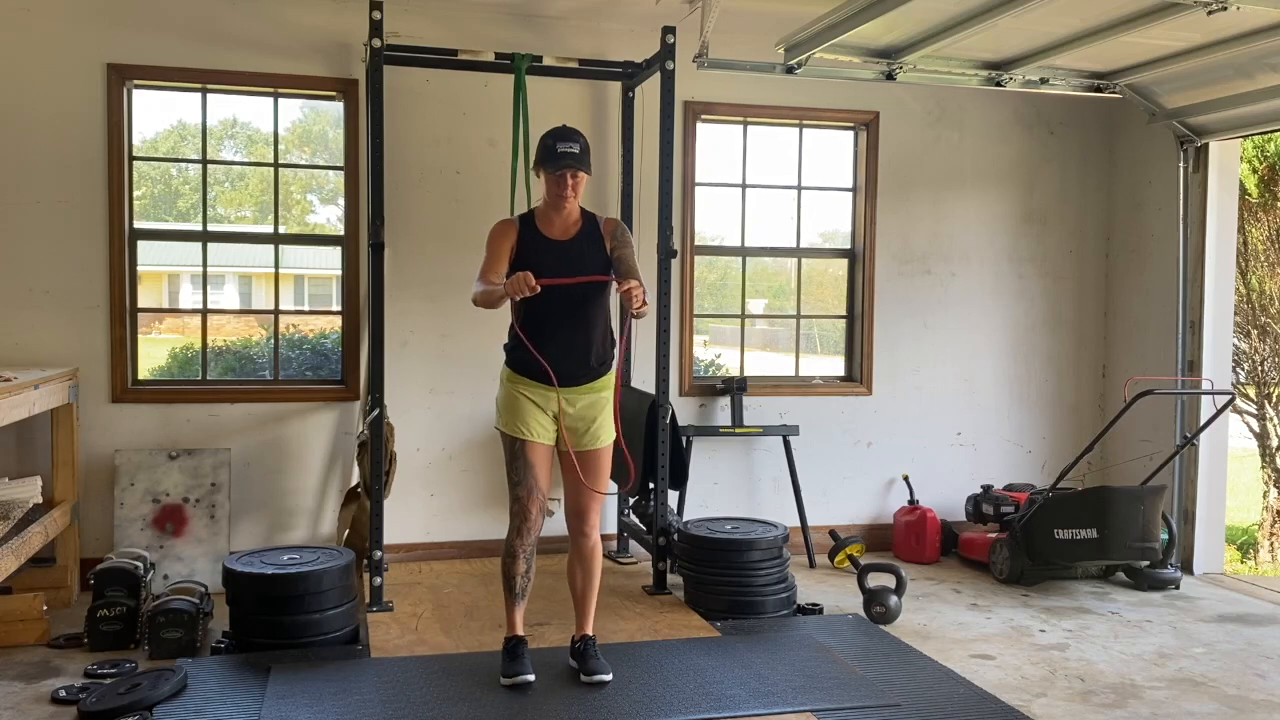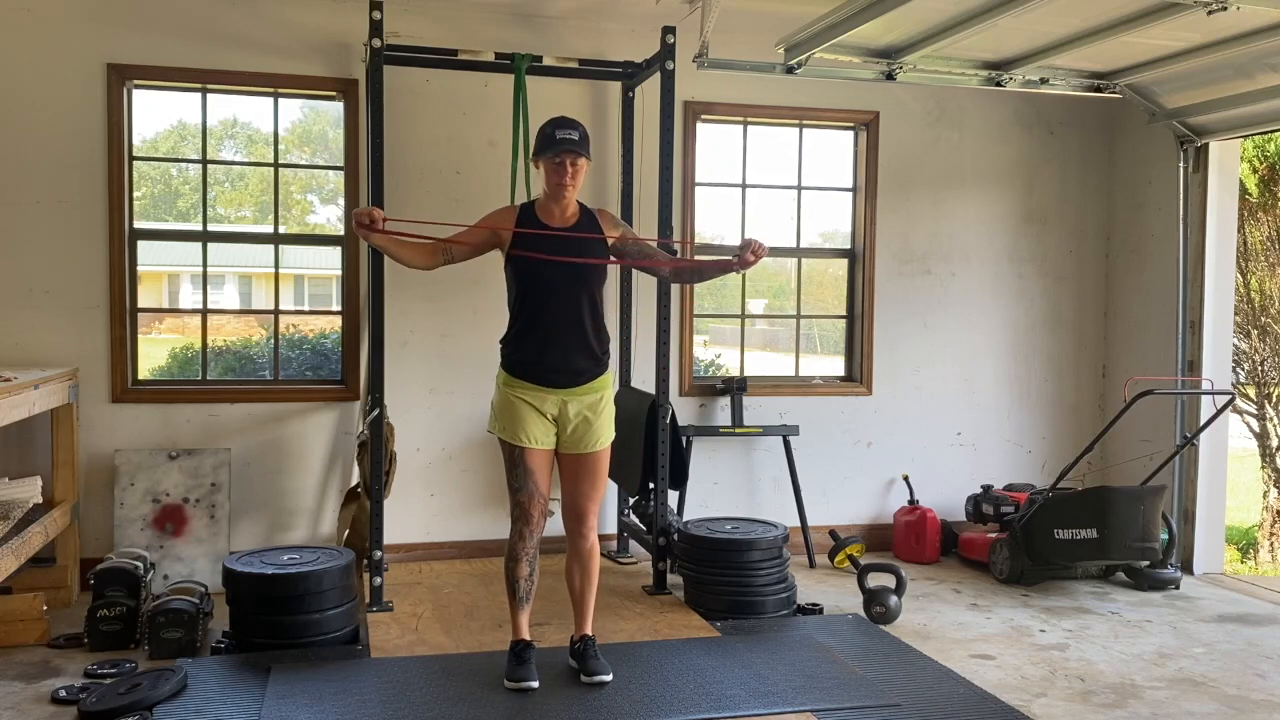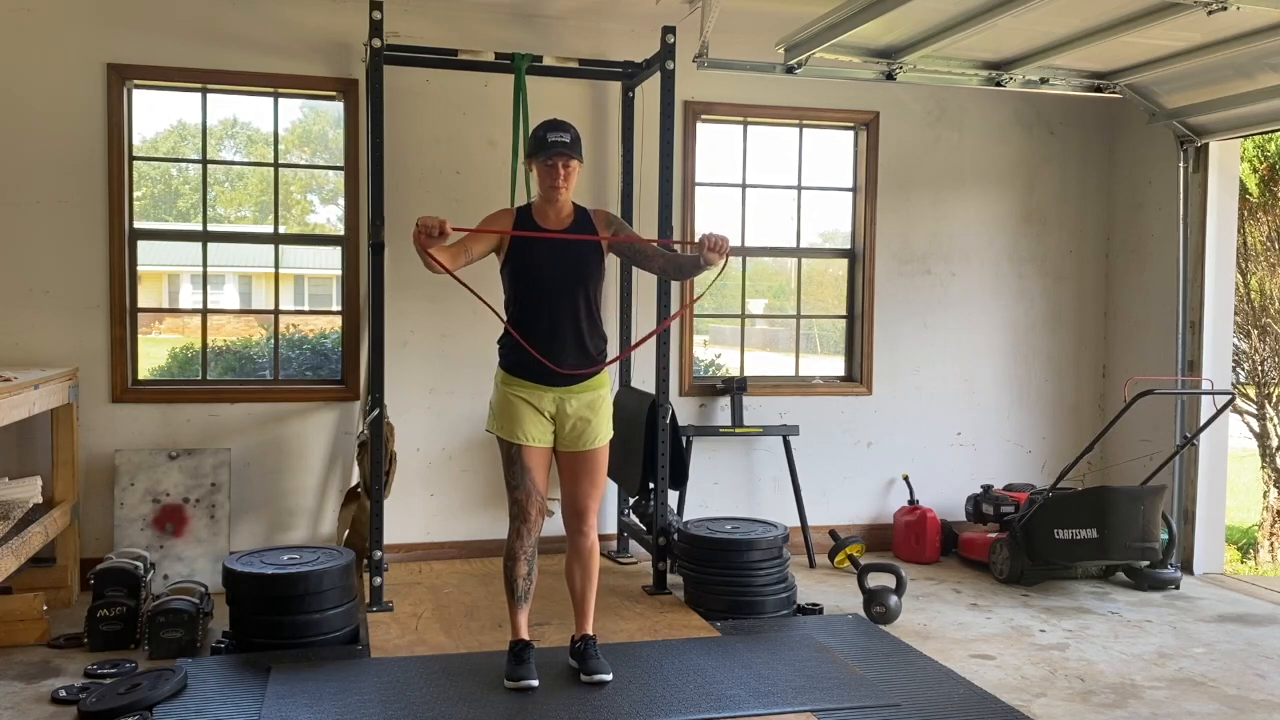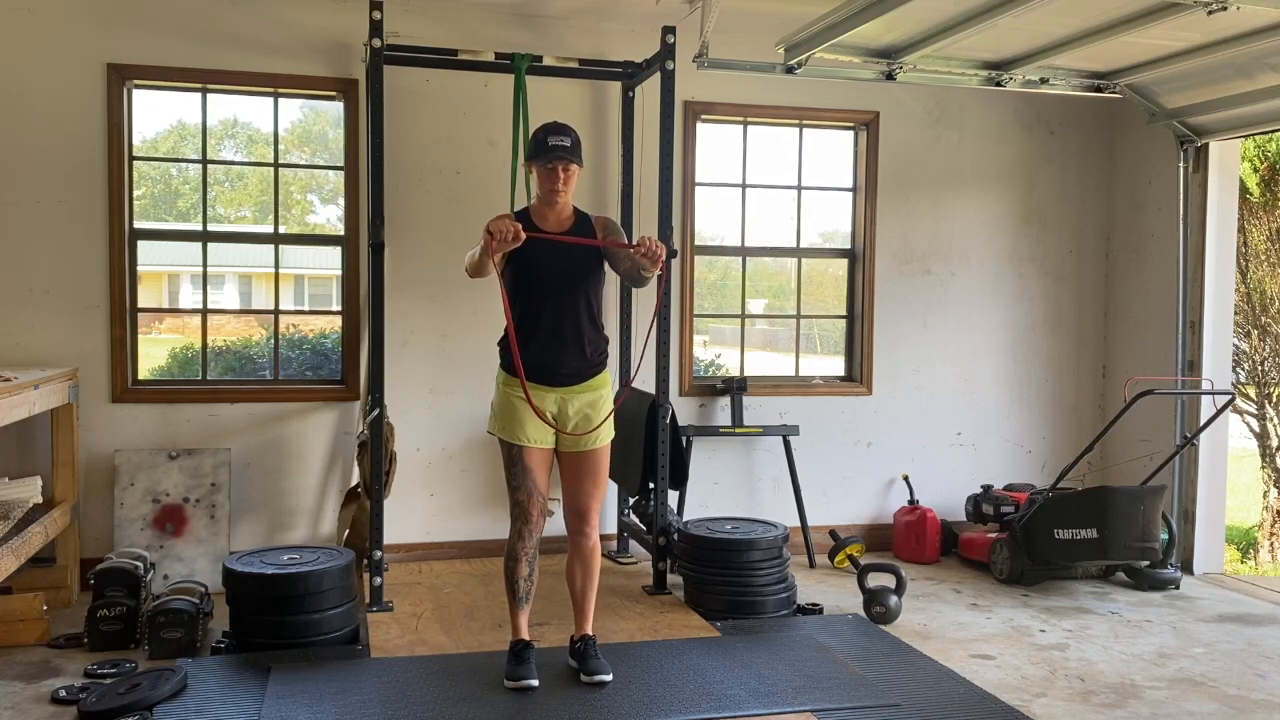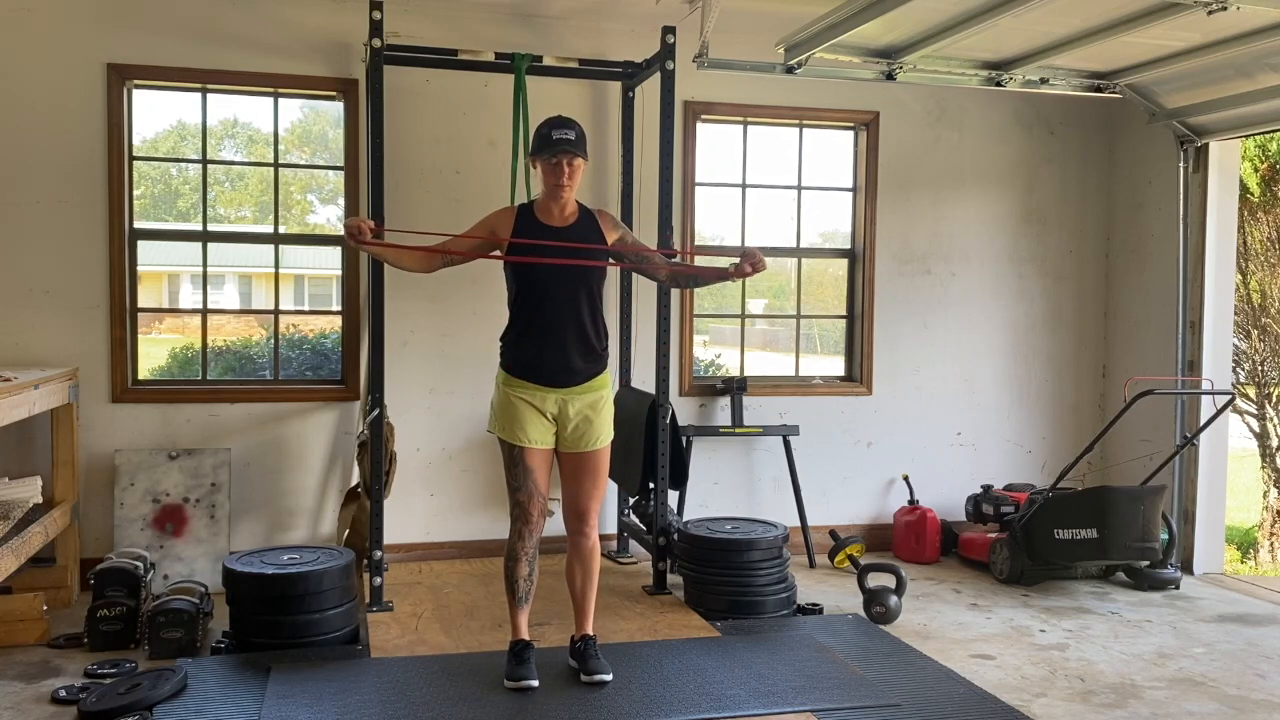
dt=1s
person 1, frame 1
left shoulder: (610, 232)
right shoulder: (510, 231)
left elbow: (633, 285)
right elbow: (480, 292)
left wrist: (636, 296)
right wrist: (506, 288)
left hip: (593, 392)
right hip: (528, 389)
left knee: (587, 524)
right knee: (526, 518)
left ankle: (584, 638)
right ankle: (515, 639)
person 1, frame 2
left shoulder: (605, 227)
right shoulder: (509, 222)
left elbow: (671, 268)
right elbow: (433, 256)
left wrist: (734, 262)
right wrist: (375, 236)
left hip: (590, 392)
right hip: (524, 392)
left knee: (584, 524)
right knee: (527, 521)
left ankle: (584, 639)
right ankle: (521, 643)
person 1, frame 3
left shoulder: (602, 226)
right shoulder: (506, 224)
left elbow: (664, 264)
right elbow: (448, 260)
left wrist: (704, 258)
right wrist: (426, 243)
left hip: (587, 390)
right hip: (522, 390)
left knee: (584, 522)
right knee: (526, 520)
left ankle: (584, 637)
right ankle: (520, 642)
person 1, frame 4
left shoulder: (600, 229)
right shoulder: (508, 226)
left elbow: (633, 274)
right elbow: (473, 267)
left wrist: (648, 263)
right wrist: (489, 250)
left hip: (589, 391)
right hip: (523, 391)
left knee: (586, 522)
right knee: (527, 521)
left ankle: (584, 638)
right ankle: (520, 642)
person 1, frame 5
left shoulder: (604, 226)
right shoulder: (508, 223)
left elbow: (666, 271)
right elbow: (432, 257)
left wrist: (732, 271)
right wrist: (370, 245)
left hip: (589, 391)
right hip: (524, 391)
left knee: (584, 524)
right knee: (526, 521)
left ankle: (584, 638)
right ankle: (520, 642)
